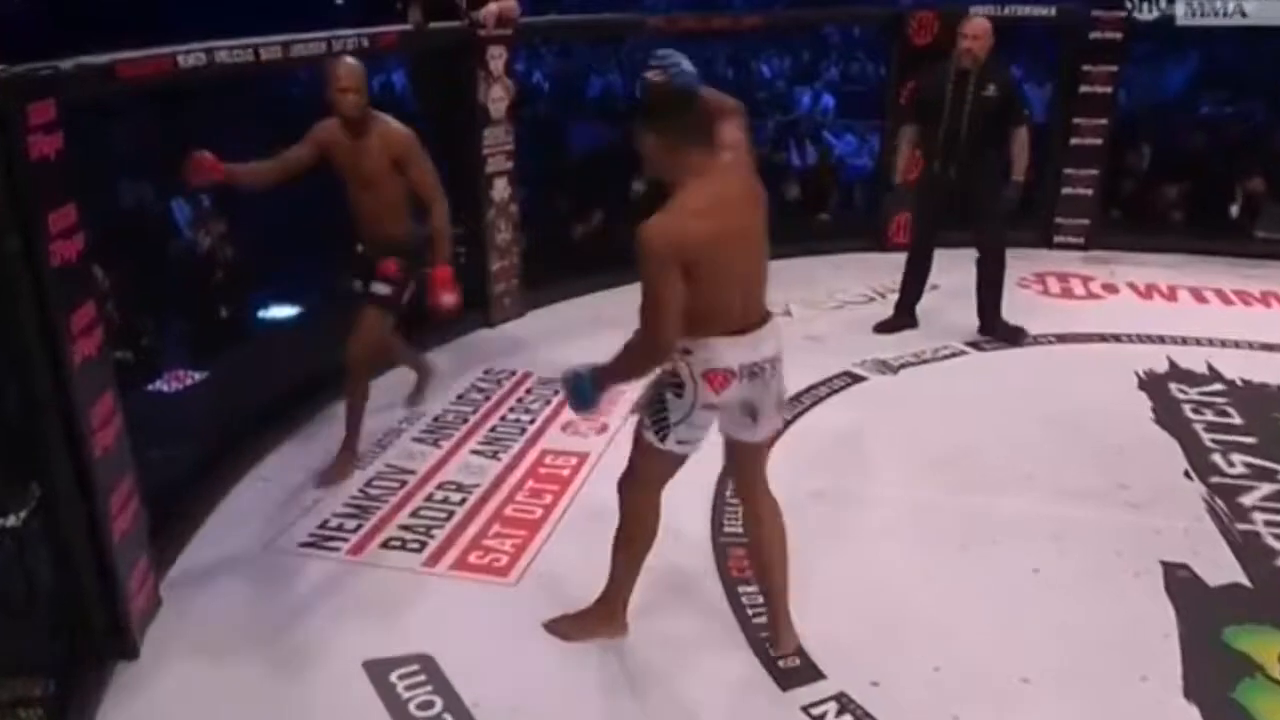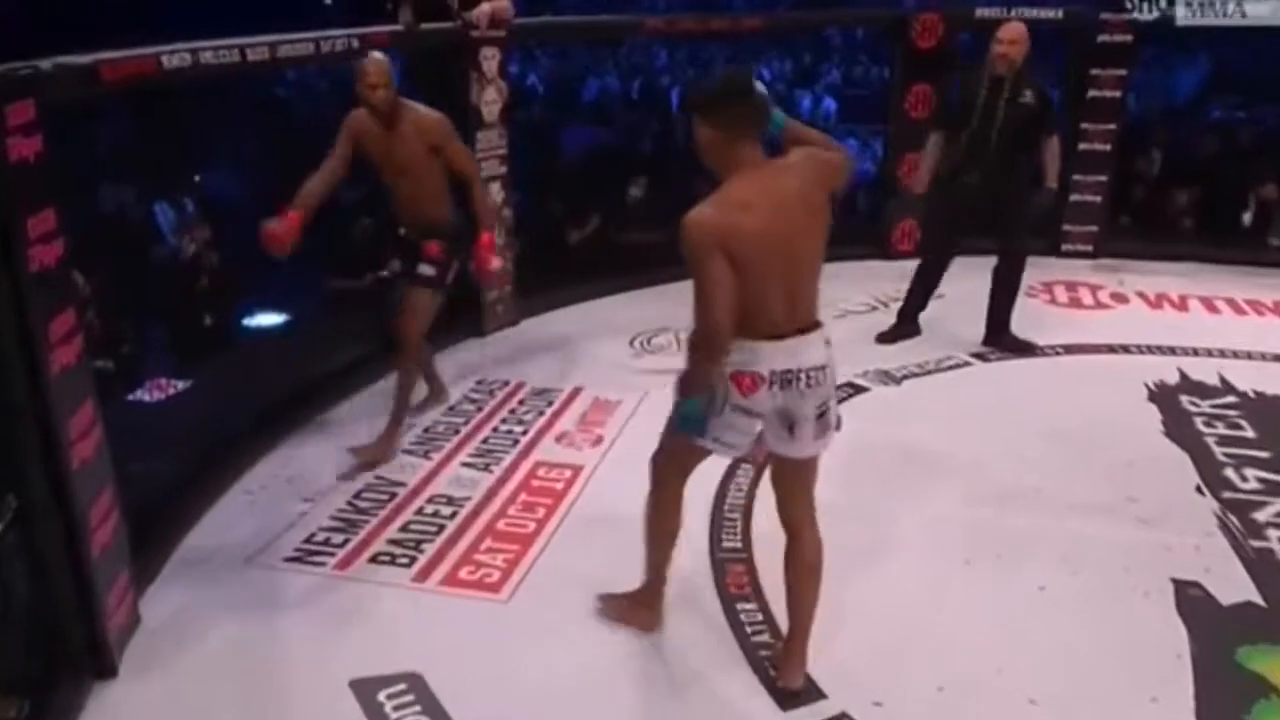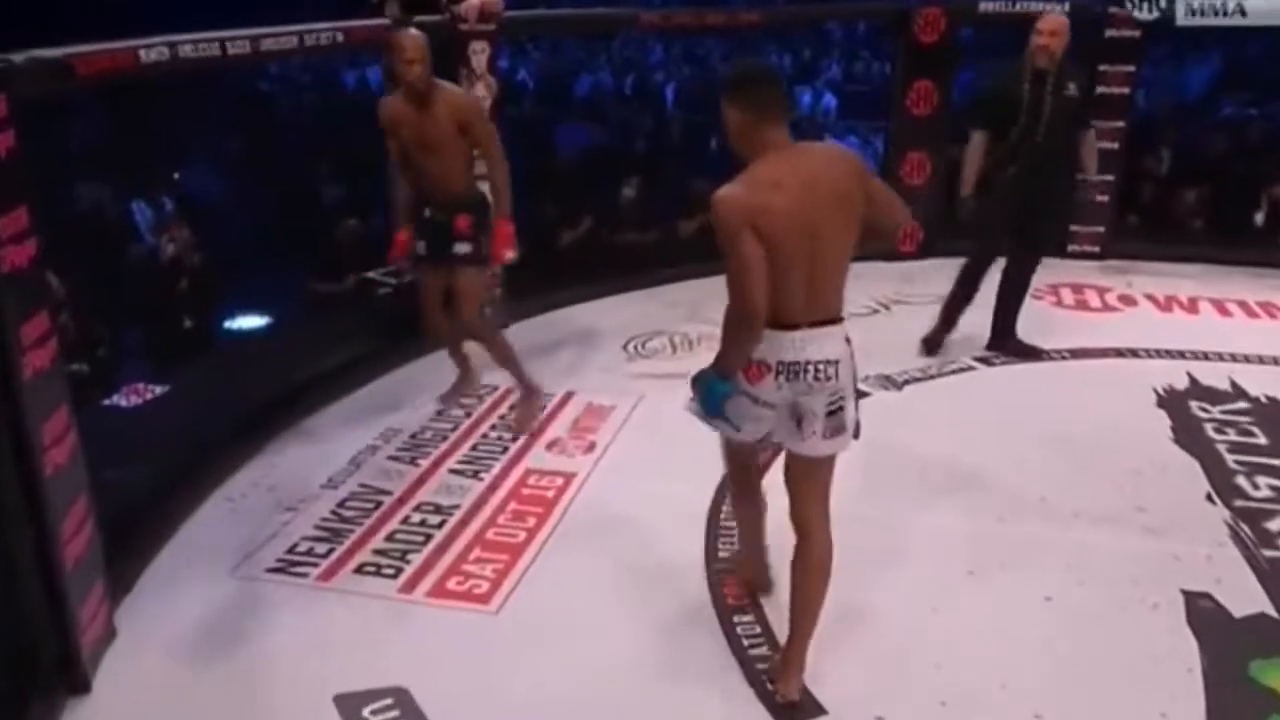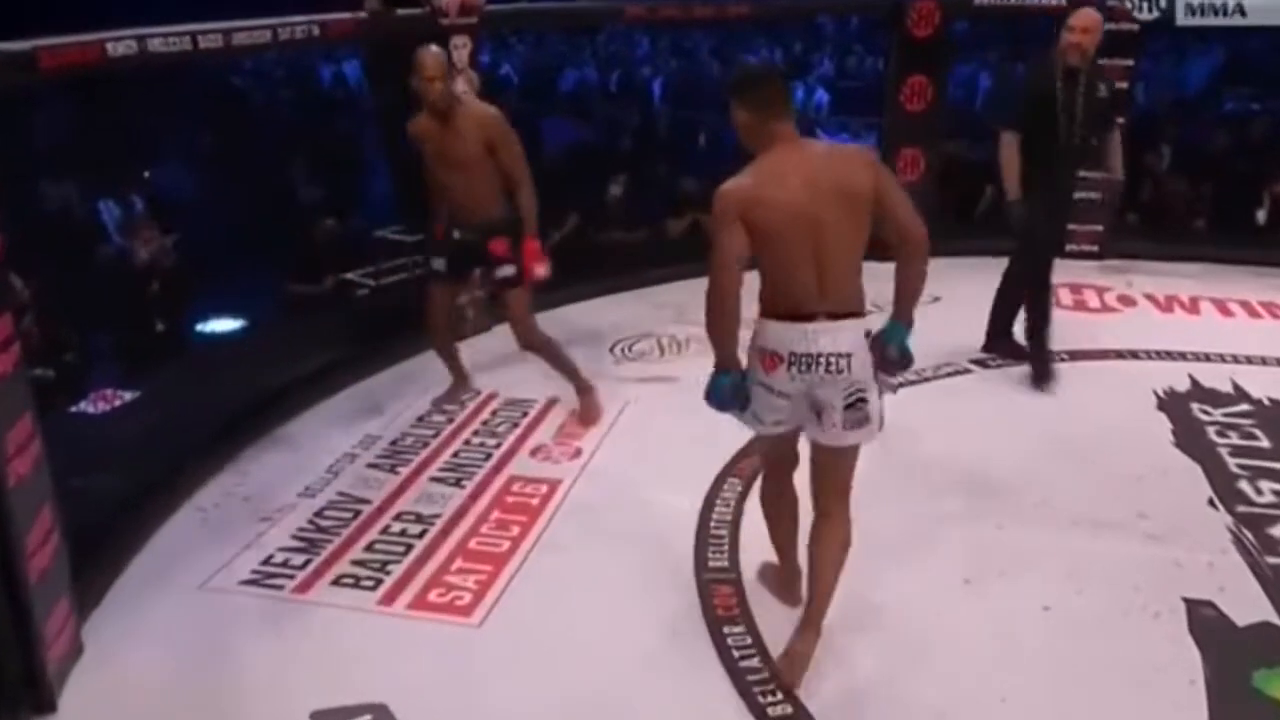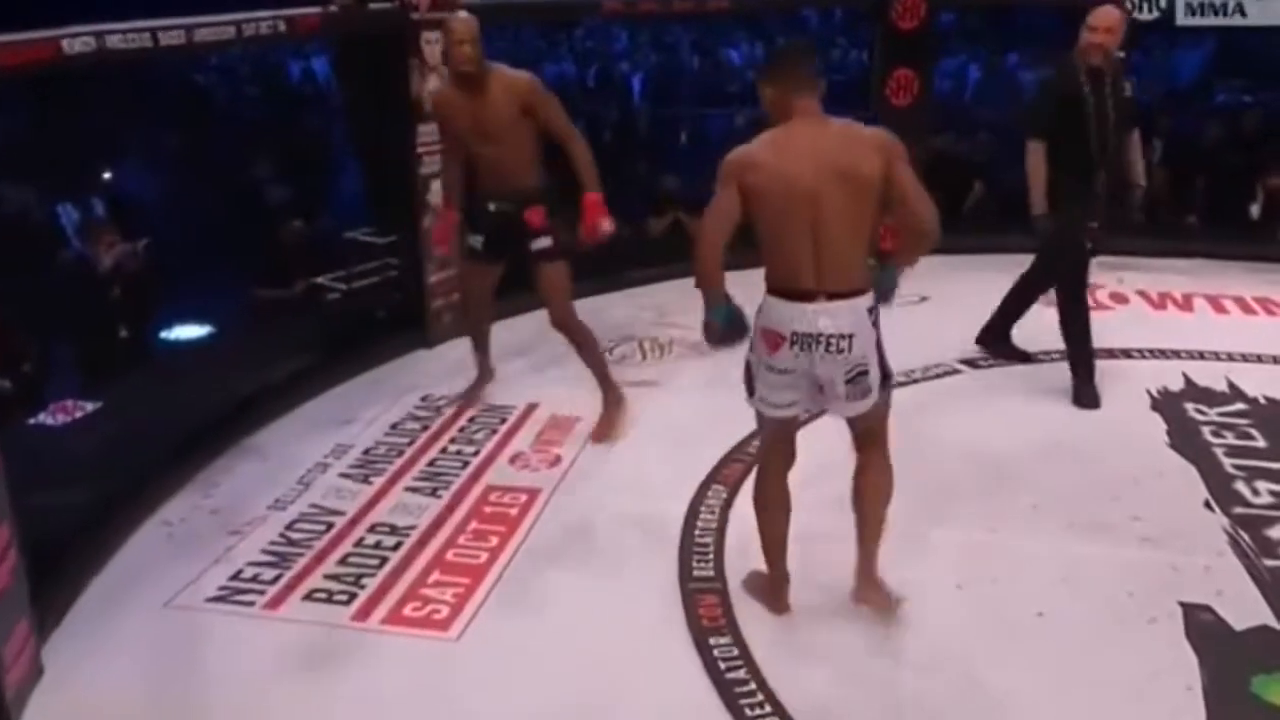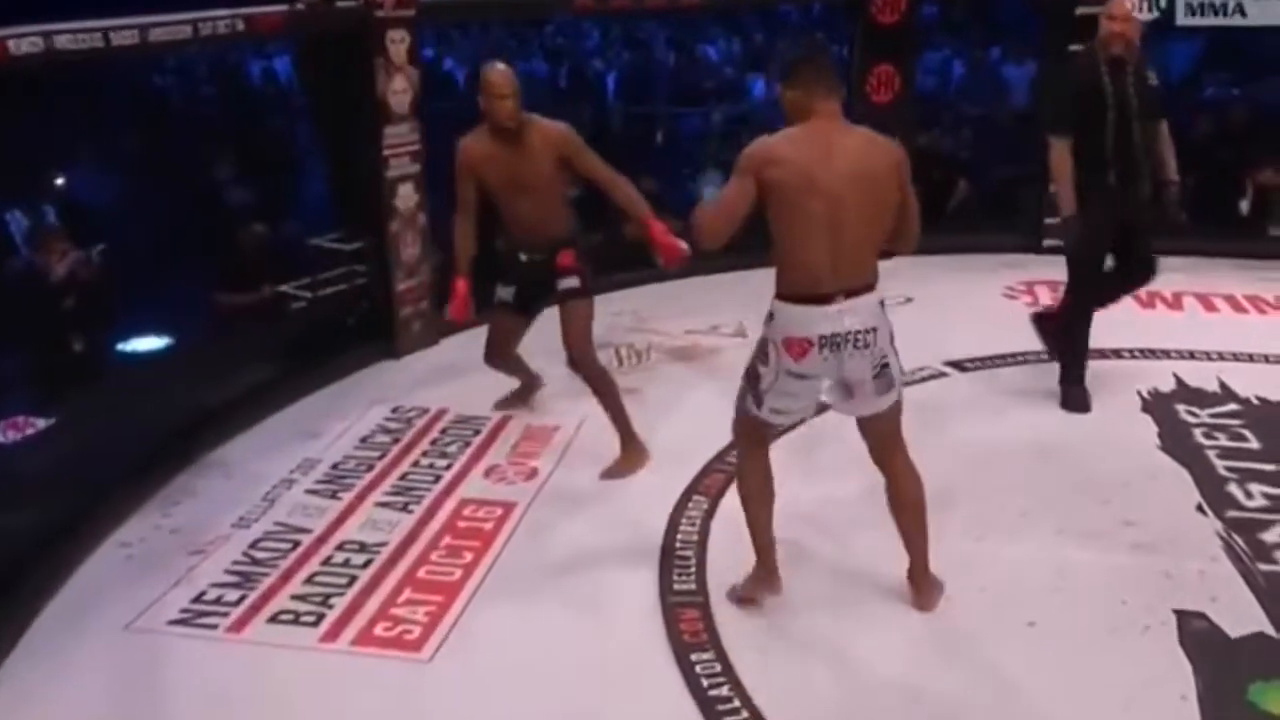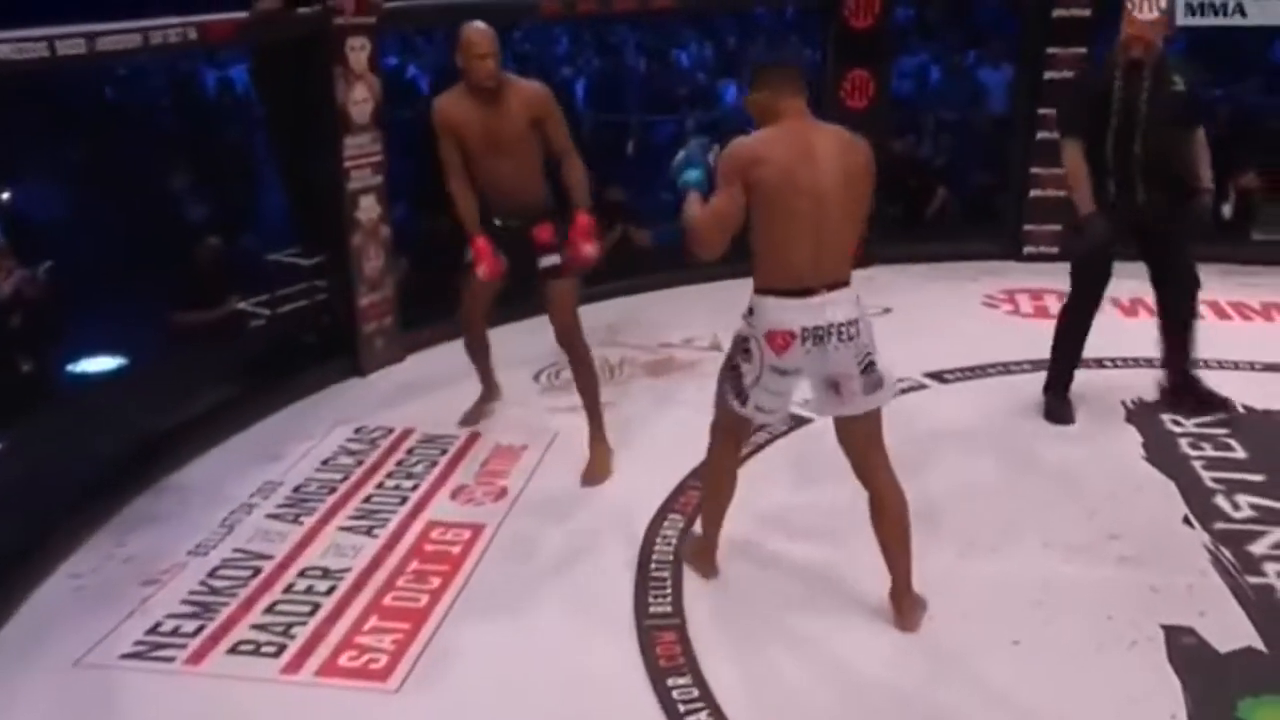
dt=0.2s
person 1, frame 1
left shoulder: (663, 233)
right shoulder: (740, 165)
left elbow: (657, 343)
right elbow: (727, 111)
left wrist: (599, 377)
left hip: (707, 363)
right hip: (762, 352)
left knee: (640, 488)
right knee: (753, 487)
left ankle: (611, 611)
right ankle: (781, 623)
person 1, frame 2
left shoulder: (707, 221)
right shoulder: (807, 171)
left elbow: (716, 331)
right elbow: (842, 159)
left wrist: (693, 398)
right wrist: (776, 121)
left hip: (747, 367)
right hip: (810, 358)
left knee: (670, 470)
right knee: (798, 510)
left ankle: (649, 597)
right ankle: (794, 657)
person 1, frame 3
left shoulder: (736, 201)
right shoulder: (842, 164)
left elbow: (751, 308)
right elbow: (901, 226)
left wrist: (719, 371)
left hip: (765, 354)
right hip: (828, 353)
left knee: (741, 468)
right knee: (811, 509)
left ankle: (756, 569)
right ankle: (792, 663)
person 1, frame 4
left shoulder: (737, 194)
right shoulder: (858, 162)
left elbow: (724, 297)
right elbow: (915, 244)
left wrist: (725, 368)
right wrist: (899, 327)
left hip: (781, 343)
right hip: (849, 341)
left knee: (777, 468)
right knee: (832, 494)
left ankle: (788, 576)
right ankle: (807, 634)
person 1, frame 5
left shoulder: (745, 162)
right shoulder: (877, 145)
left elbow: (708, 254)
right elbow: (927, 231)
left wrist: (717, 304)
right wrist: (886, 267)
left hip: (783, 321)
right hip: (851, 320)
left knee: (774, 458)
right knee: (872, 451)
left ankle: (776, 583)
right ankle: (867, 573)
person 1, frame 6
left shoulder: (766, 155)
right shoulder: (891, 154)
left elbow: (708, 234)
right elbow: (905, 240)
left wrist: (713, 194)
left hip: (796, 324)
right hip: (864, 320)
left knee: (749, 440)
right knee: (892, 454)
left ankle: (765, 571)
right ankle: (921, 577)
person 1, frame 7
left shoulder: (745, 153)
right shoulder: (857, 150)
left elbow: (707, 244)
left wrist: (691, 184)
left hip: (776, 318)
right hip: (842, 315)
left knee: (727, 438)
right knee: (873, 463)
left ankle: (705, 549)
right ankle: (904, 597)
person 2, frame 1
left shoulder: (396, 138)
right shoulder: (327, 134)
left elbow: (436, 201)
right elbow: (277, 168)
left wrist: (442, 268)
right wrist: (221, 171)
left hip: (398, 254)
right hip: (368, 250)
left knee: (357, 356)
right knee: (376, 340)
left ankle: (348, 450)
right ankle: (422, 369)
person 2, frame 2
left shoulder: (430, 123)
right shoulder: (358, 124)
left elbow: (473, 177)
right elbow: (326, 174)
left wrist: (486, 236)
right wrist: (292, 218)
left hip: (440, 235)
right hip: (408, 232)
left knee: (410, 335)
right knee: (407, 331)
left ankle: (390, 436)
right ankle: (436, 389)
person 2, frame 3
left shoulder: (461, 103)
right shoulder: (389, 110)
left elbow: (497, 162)
right elbow: (400, 170)
left wrist: (504, 224)
right wrist: (402, 227)
left hip: (467, 213)
right hip: (430, 213)
left knee: (470, 318)
right knee: (430, 307)
left ankle: (527, 387)
right ankle: (466, 372)
person 2, frame 4
left shoulder: (487, 120)
right shoulder: (418, 128)
left elbow: (522, 182)
left wrist: (533, 244)
left hip: (499, 234)
right hip: (455, 233)
left knee: (527, 337)
right knee: (436, 319)
left ankle: (584, 388)
right ankle: (461, 381)
person 2, frame 5
left shoulder: (520, 85)
right shoulder: (443, 99)
left elbow: (570, 137)
left wrist: (592, 198)
right wrist: (451, 212)
left hip: (534, 207)
right hip: (490, 208)
left knee: (562, 315)
right knee: (473, 303)
left ankle: (612, 397)
right ankle: (483, 372)
person 2, frame 6
left shoulder: (555, 135)
right shoulder: (470, 151)
left elbow: (611, 181)
right elbow: (466, 217)
left wrist: (656, 229)
right wrist: (462, 281)
left hip: (564, 253)
right hip: (518, 256)
left knee: (580, 358)
right knee: (496, 353)
left ankle: (633, 446)
right ankle: (529, 381)
person 2, frame 7
left shoulder: (535, 97)
right shoulder: (446, 111)
left elbow: (569, 158)
right elbow: (457, 181)
left wrist: (583, 220)
right wrist: (479, 242)
left hip: (542, 222)
right hip: (492, 222)
left knee: (568, 334)
right knee: (471, 320)
left ankle: (598, 439)
right ankle: (489, 389)
person 3, frame 1
left shoulder: (1002, 83)
right shoulder: (934, 79)
left elbow: (1019, 131)
right elbow: (911, 128)
left wrist: (1016, 179)
right wrist: (900, 175)
left hip: (982, 177)
right hip: (936, 174)
left knee: (991, 245)
right knee: (921, 242)
left ankle: (990, 319)
right ankle: (905, 312)
person 3, frame 2
left shoulder: (1035, 92)
right shoulder: (969, 87)
left elbow: (1049, 141)
right elbow: (940, 136)
left wrist: (1049, 187)
right wrist: (920, 187)
left hip: (1012, 190)
right hip: (963, 184)
left knee: (1013, 258)
right knee: (935, 252)
left ankle: (998, 331)
right ankle: (907, 321)
person 3, frame 3
left shoulder: (1073, 85)
right shoulder: (1007, 81)
left elbow: (1084, 132)
right elbow: (979, 137)
left wrist: (1091, 179)
right wrist: (967, 190)
left hip: (1049, 189)
right hip: (1003, 184)
left knee: (1025, 261)
right knee: (984, 255)
left ankle: (1003, 335)
right ankle: (945, 323)
person 3, frame 4
left shoulder: (1099, 84)
right shoulder: (1037, 79)
left elbow: (1109, 132)
right elbow: (1010, 138)
left wrist: (1116, 177)
right wrist: (1013, 196)
left hip: (1062, 187)
right hip: (1033, 188)
left knee: (1027, 263)
right knee: (1037, 265)
left ankle: (999, 335)
right ankle: (1039, 353)
person 3, frame 5
left shoulder: (1120, 82)
right shoulder: (1060, 82)
left elbow: (1129, 133)
right elbow: (1036, 148)
left wrist: (1138, 182)
right wrist: (1040, 208)
left hip: (1092, 194)
right hip: (1064, 197)
left knee: (1048, 271)
right knee: (1074, 280)
left ankle: (995, 332)
right ankle: (1083, 374)
person 3, frame 6
left shoulder: (1144, 72)
right shoulder: (1079, 74)
left elbow: (1156, 125)
right elbow: (1059, 145)
left wrist: (1170, 178)
right wrist: (1069, 211)
left hip: (1135, 193)
right hip: (1091, 196)
left knee: (1139, 269)
right knee: (1084, 284)
left ankle: (1057, 321)
right ankle: (1072, 377)
person 3, frame 7
left shoulder: (1174, 75)
right shoulder: (1097, 78)
left elbow: (1193, 133)
right elbow: (1072, 145)
left wrist: (1205, 189)
right wrist: (1087, 211)
left hip: (1163, 202)
right hip: (1107, 203)
left knee: (1181, 290)
right knee: (1084, 298)
left ankle: (1182, 384)
right ankle: (1057, 389)
